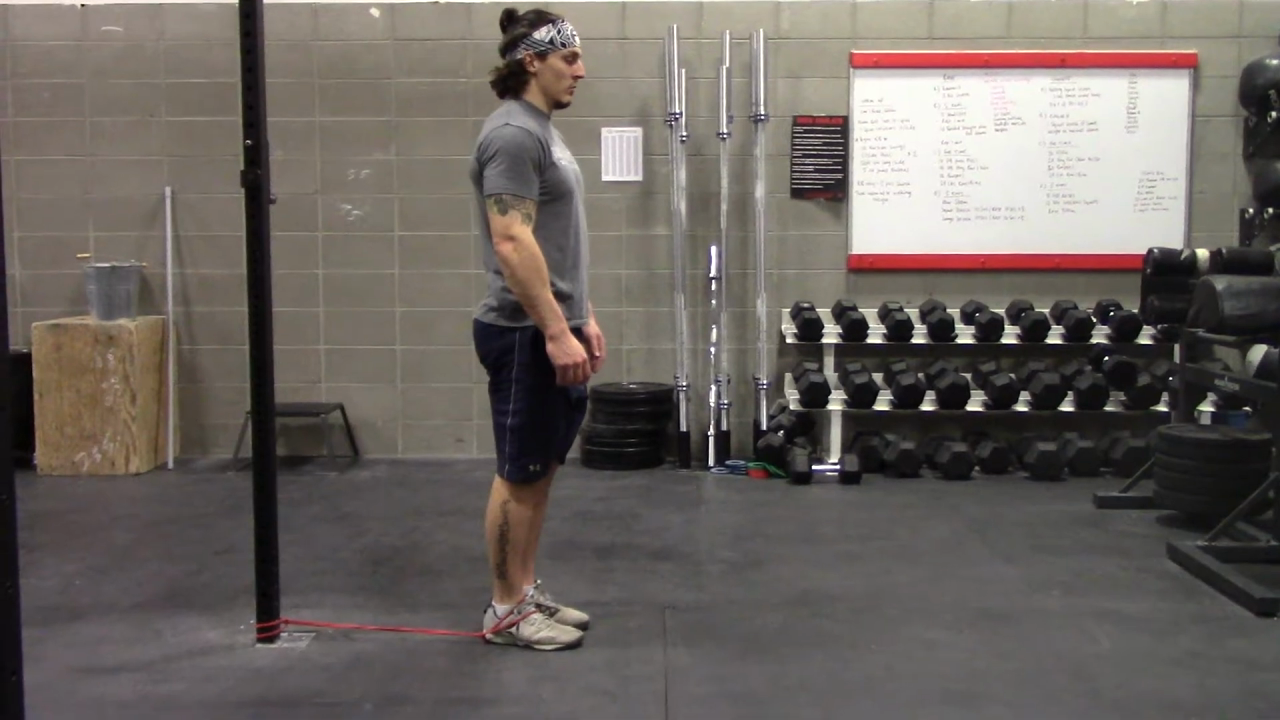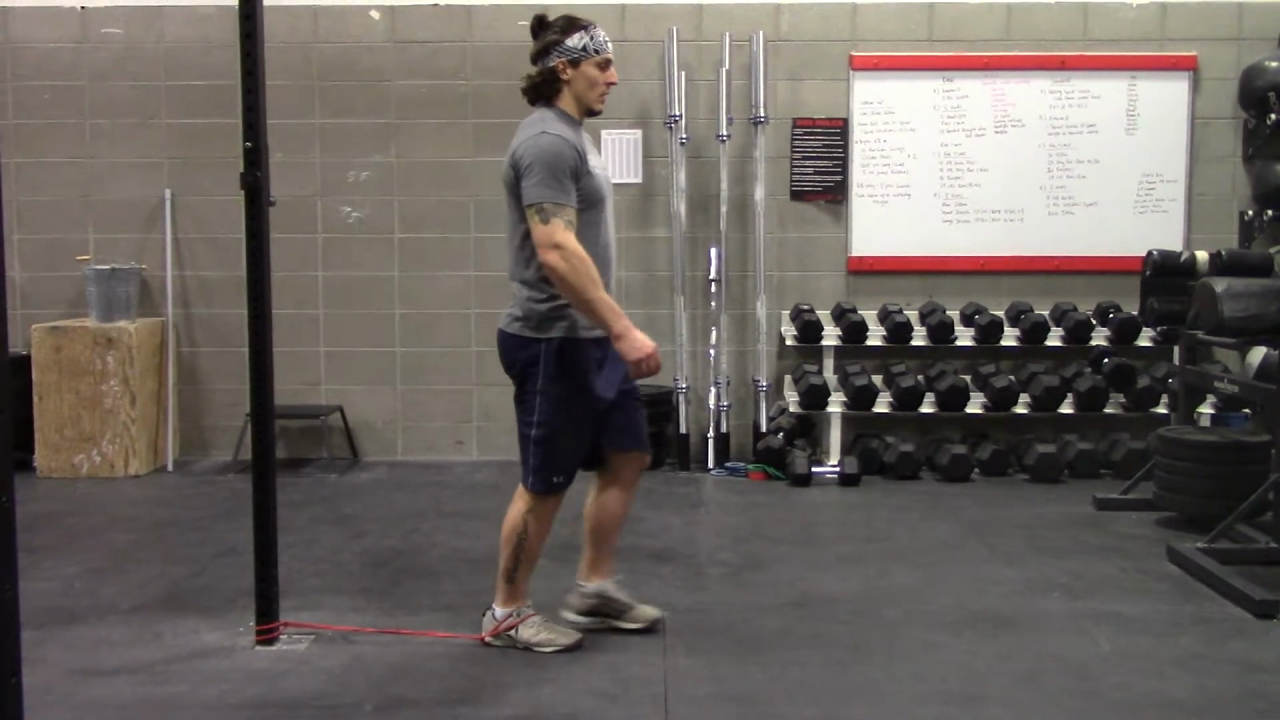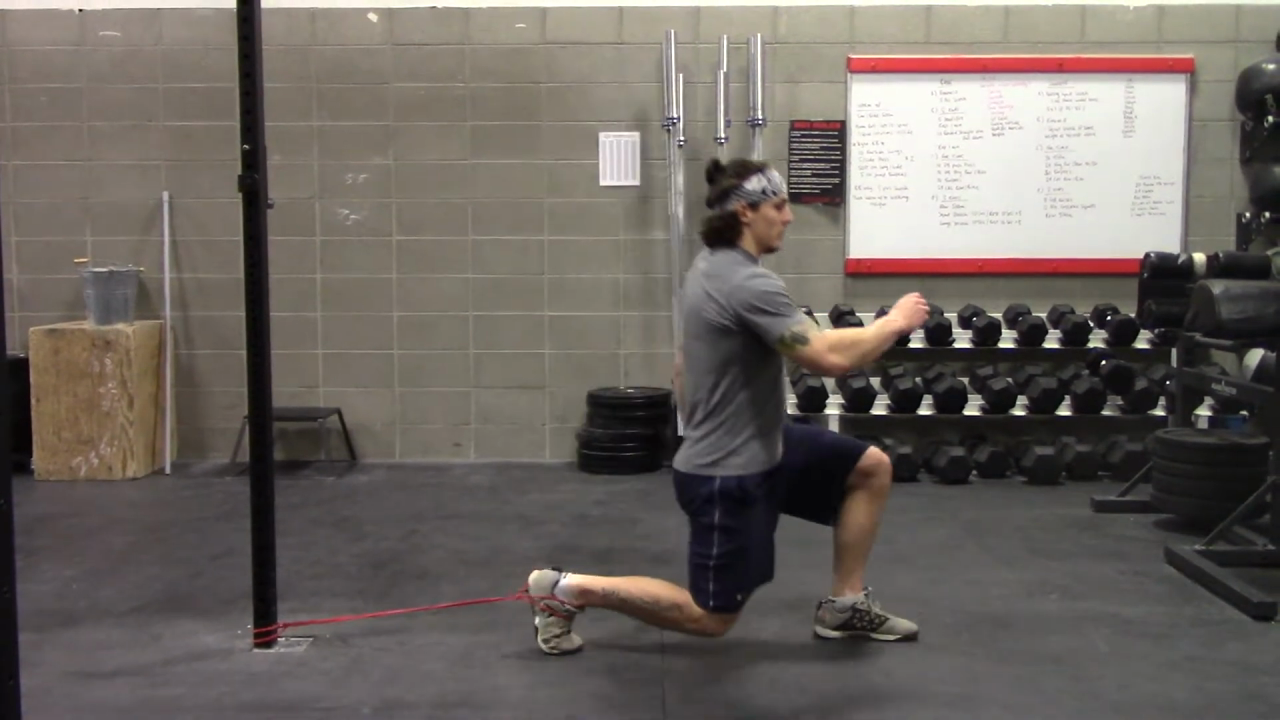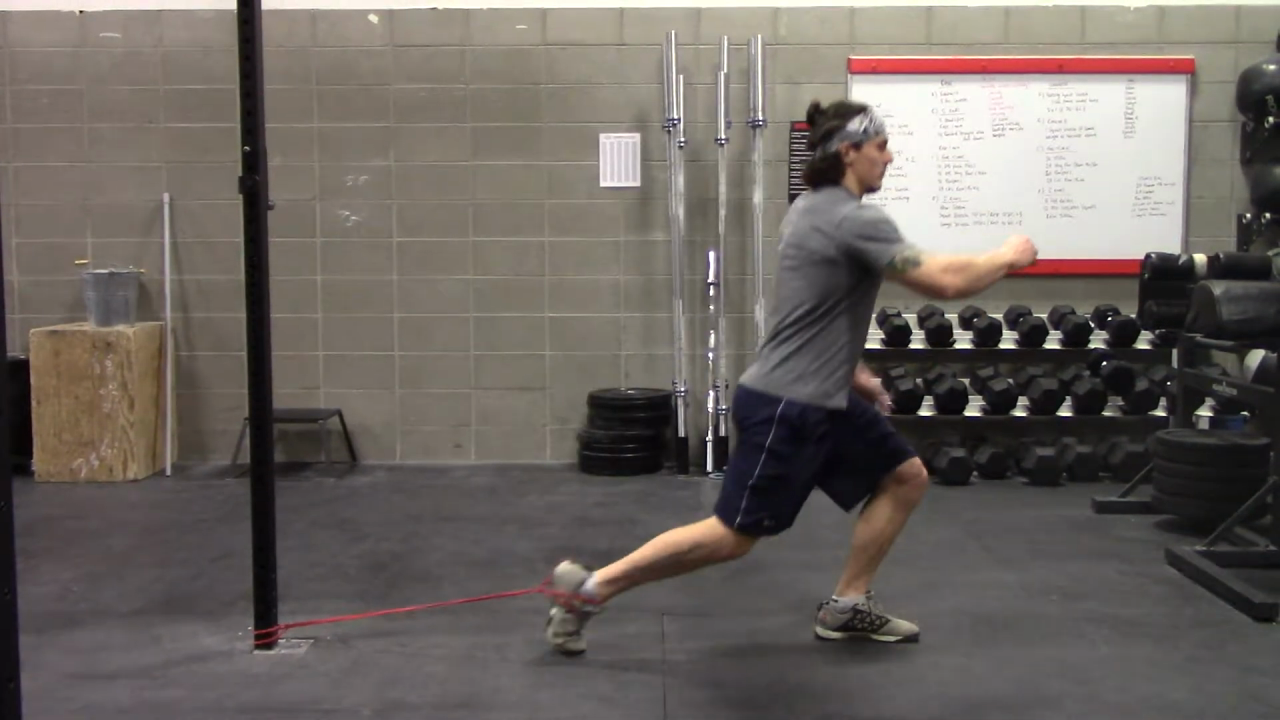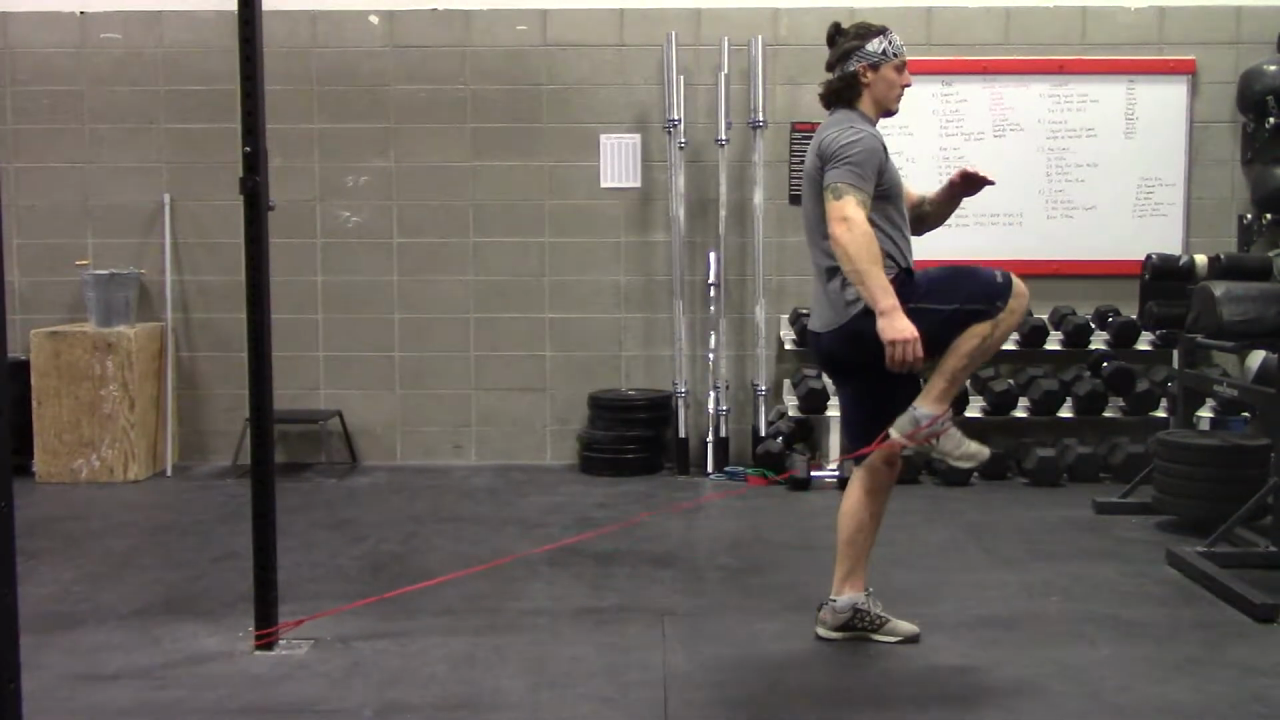
dt=0.7s
person 1, frame 1
left shoulder: (541, 132)
right shoulder: (513, 134)
right elbow: (513, 243)
left wrist: (583, 319)
right wrist: (556, 334)
left hip: (552, 330)
right hip: (526, 335)
left knee: (541, 470)
right knee: (520, 474)
left ankle: (527, 592)
right ankle: (506, 610)
person 1, frame 2
left shoulder: (570, 136)
right shoulder: (547, 142)
right elbow: (557, 252)
left wrist: (615, 324)
right wrist: (622, 330)
left hip: (584, 338)
right hip: (552, 343)
left knee: (627, 460)
right knee: (546, 484)
left ankle: (594, 589)
right ankle: (507, 614)
person 1, frame 3
left shoulder: (710, 269)
right shoulder: (748, 284)
left elbow: (686, 367)
right elbow: (830, 357)
right wrist: (895, 322)
left hip: (756, 448)
right hip: (729, 475)
left knee: (871, 469)
right knee: (710, 618)
left ankle: (845, 603)
right ankle: (564, 590)
person 1, frame 4
left shoulder: (813, 209)
right shoulder: (855, 219)
right elbow: (944, 280)
left wrist: (855, 371)
right wrist: (1008, 258)
left hip: (818, 397)
right hip: (787, 405)
left knee: (906, 477)
right knee: (732, 535)
left ankle: (847, 605)
right ankle: (587, 587)
person 1, frame 5
left shoulder: (850, 138)
right shoulder: (853, 136)
left elbow: (908, 217)
right elbow: (847, 228)
left wrist: (951, 191)
right wrist: (890, 311)
left hip: (847, 327)
right hip: (868, 317)
left knee: (877, 465)
right knee: (1007, 295)
left ankle: (845, 604)
right ankle: (924, 418)
